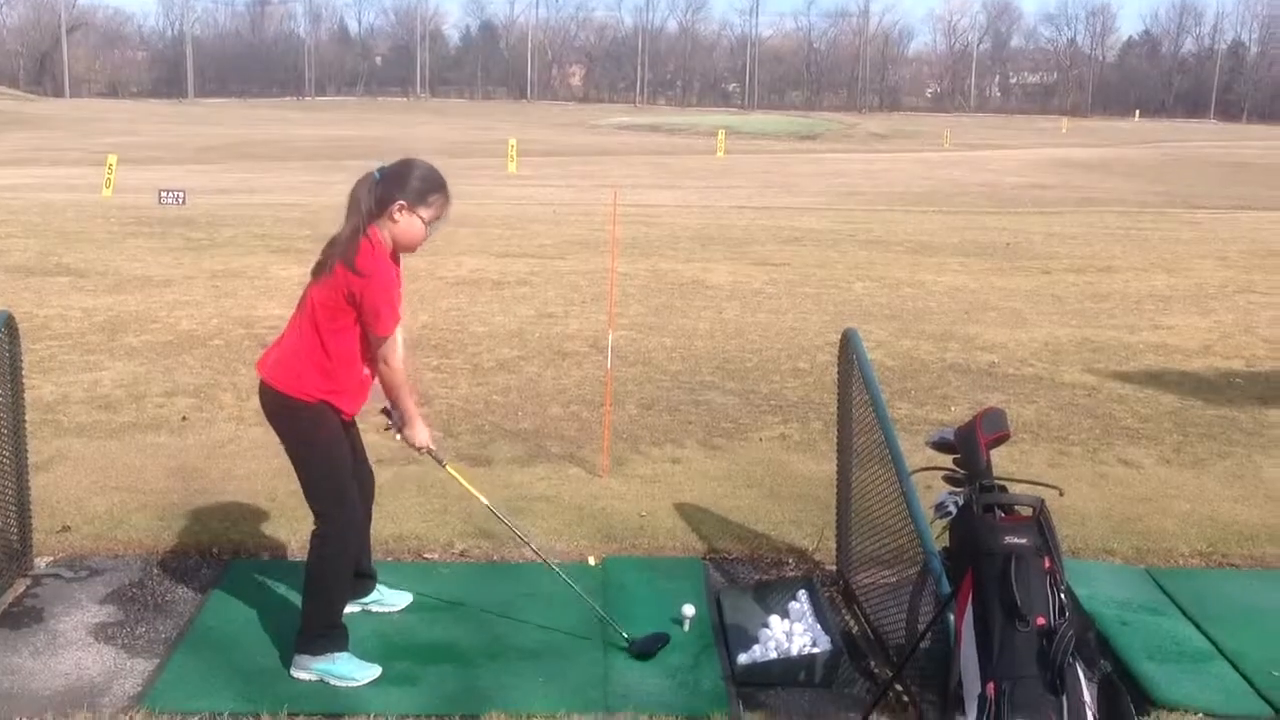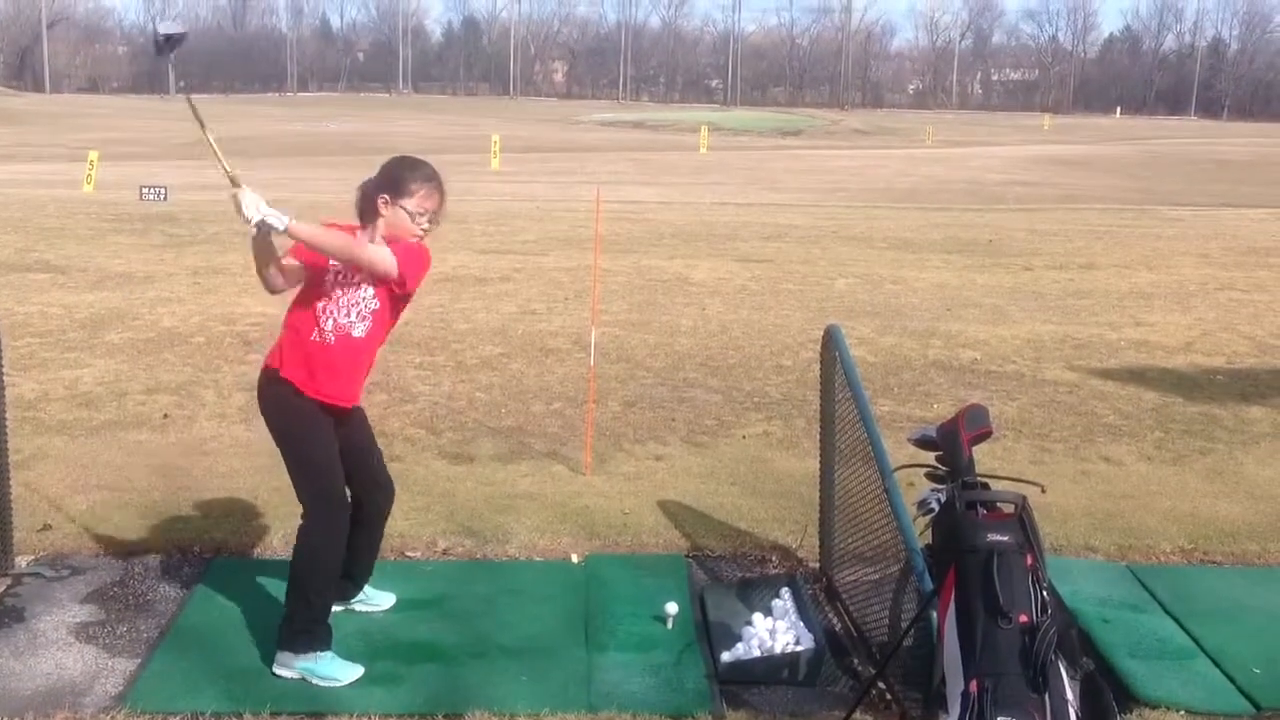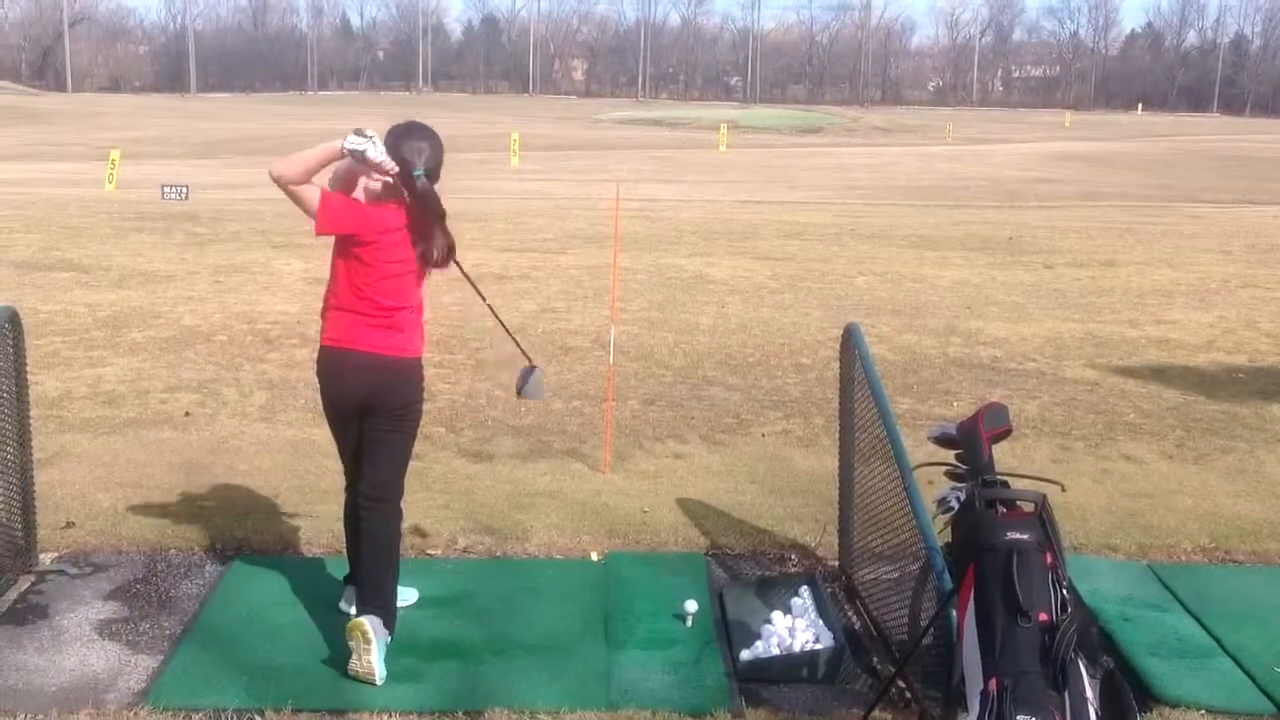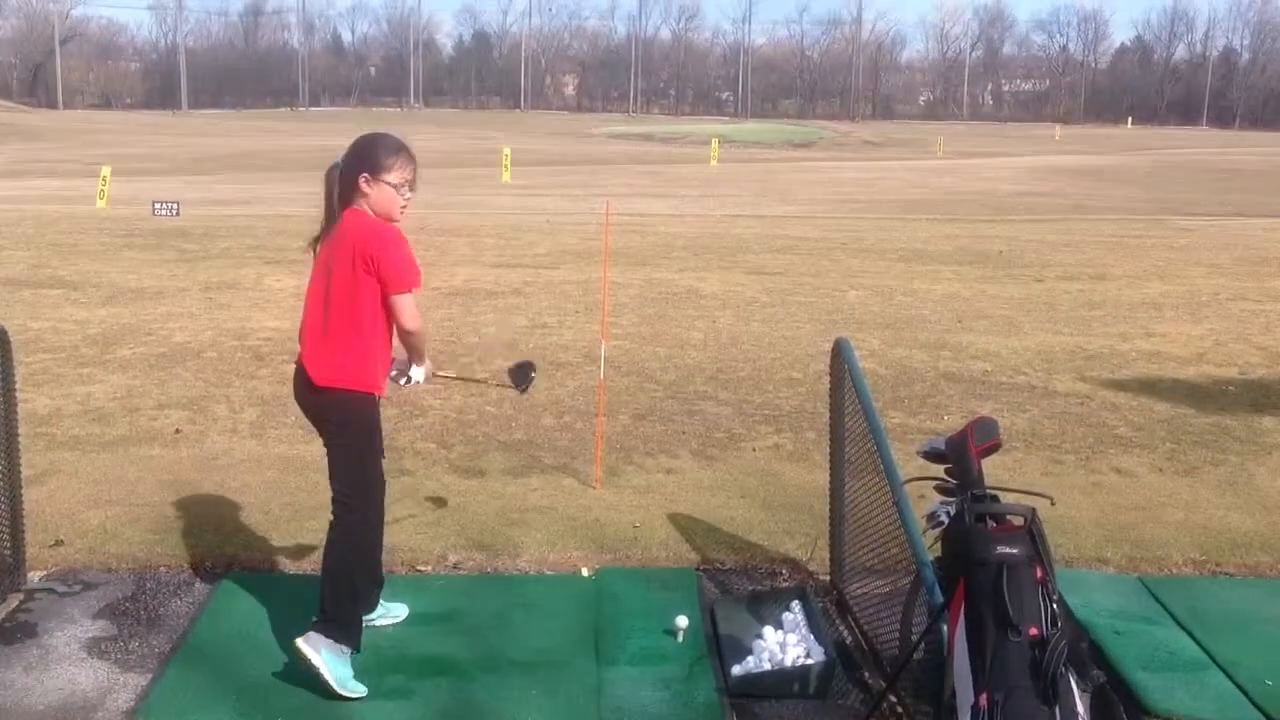
dt=1s
person 1, frame 1
left shoulder: (377, 252)
right shoulder: (370, 266)
left elbow: (391, 339)
right elbow: (389, 358)
left wrist: (405, 410)
right wrist: (412, 422)
left hip: (324, 392)
right hip: (298, 396)
left knee: (359, 487)
right knee: (339, 512)
left ankle: (356, 587)
right ankle: (317, 649)
person 1, frame 2
left shoulder: (413, 258)
right shoulder: (328, 242)
left elbow: (349, 253)
right elbow: (277, 281)
left wrist: (284, 222)
right wrist: (262, 232)
left hip: (339, 395)
right hip: (292, 387)
left knee: (375, 492)
right knee: (326, 505)
left ankle: (346, 586)
right ankle: (300, 646)
person 1, frame 3
left shoulder: (361, 216)
right shoulder: (425, 221)
left elbow: (286, 175)
left wrist: (345, 148)
right wrist: (359, 160)
left hip: (340, 365)
right hip: (397, 374)
left knee: (360, 484)
right knee: (382, 494)
left ankle: (364, 586)
right ankle: (373, 616)
person 1, frame 4
left shoulder: (340, 233)
right shoulder: (382, 237)
right elbow: (408, 321)
left wrist: (391, 361)
right wrist: (420, 361)
left hip: (319, 379)
right hip: (345, 389)
left knee: (362, 496)
right knee: (359, 507)
left ankle: (361, 601)
right ankle: (330, 634)
